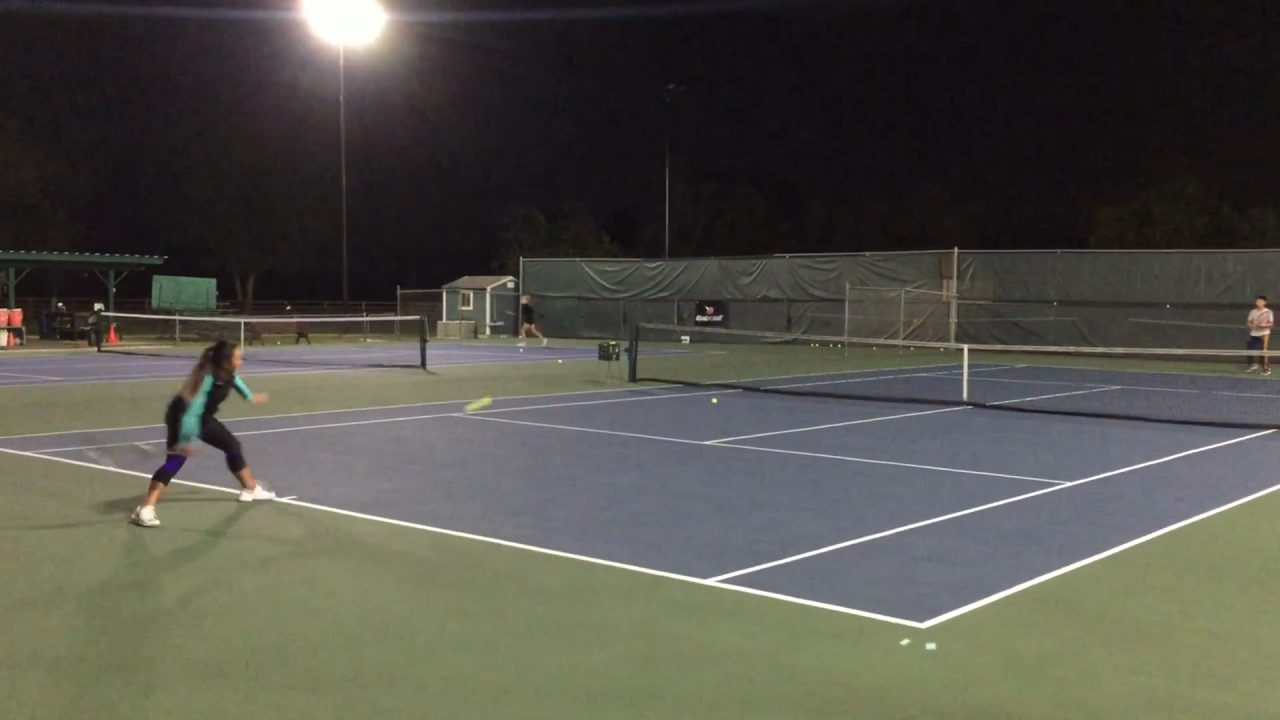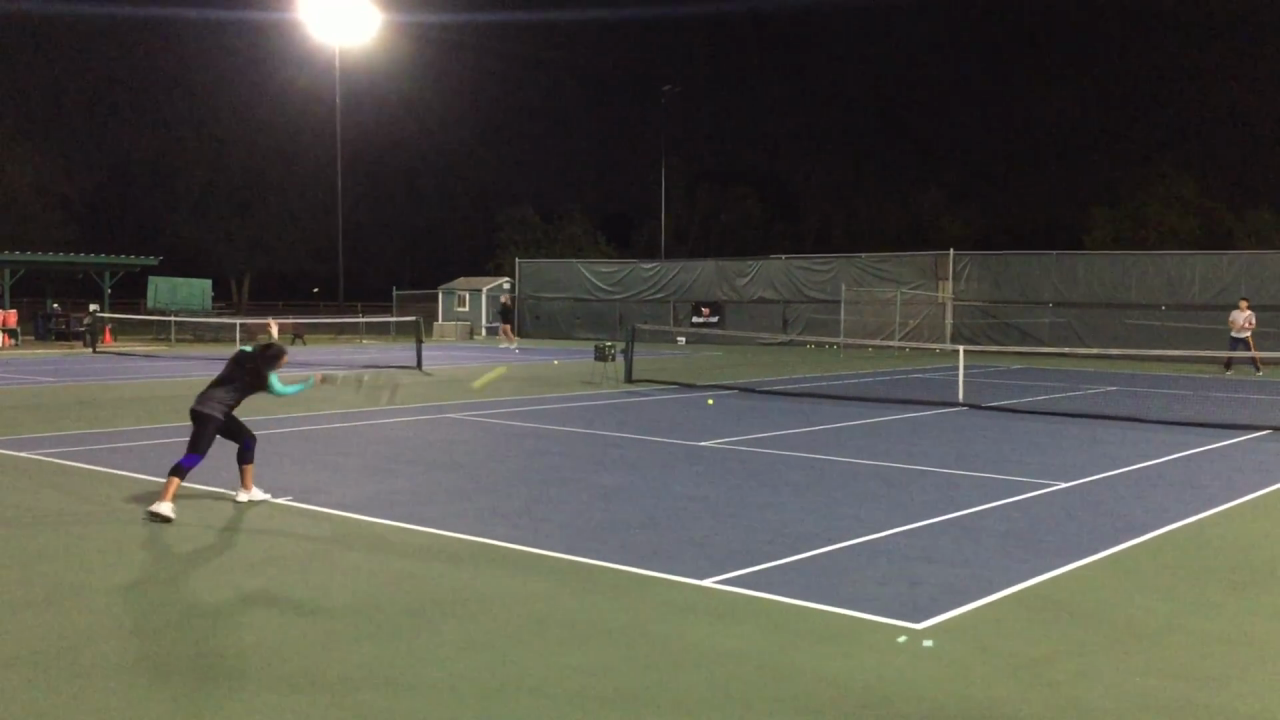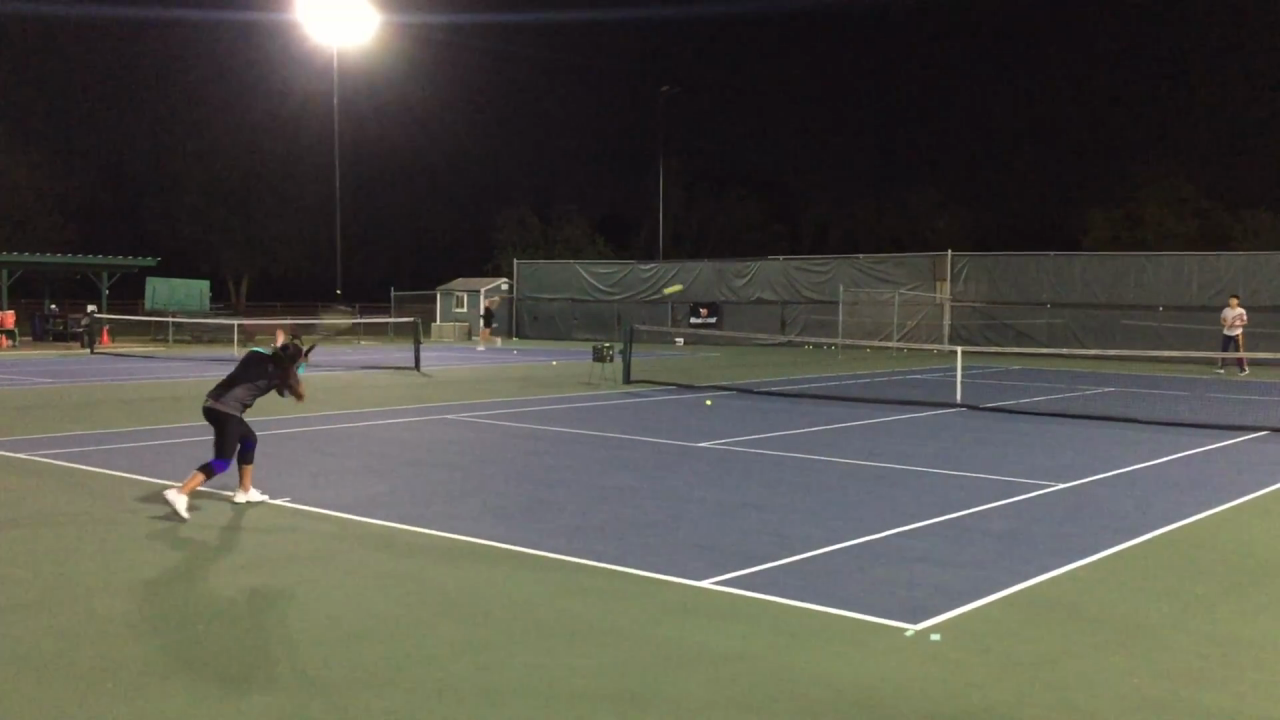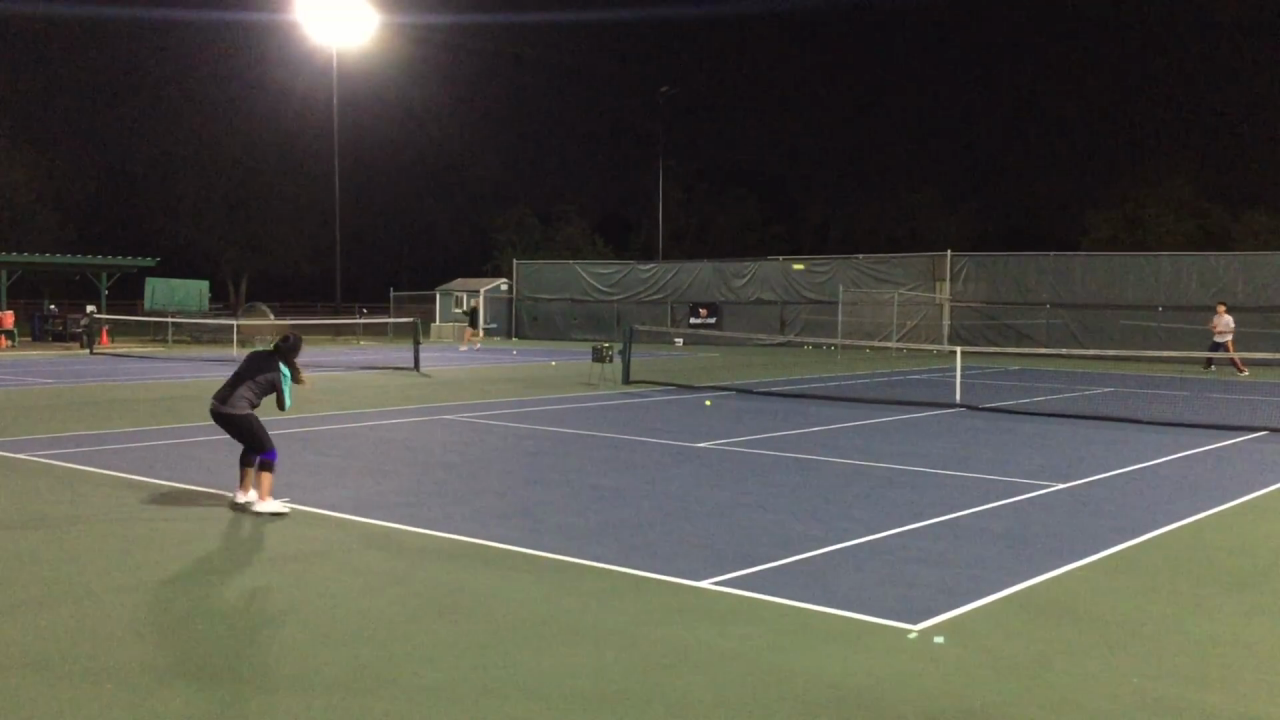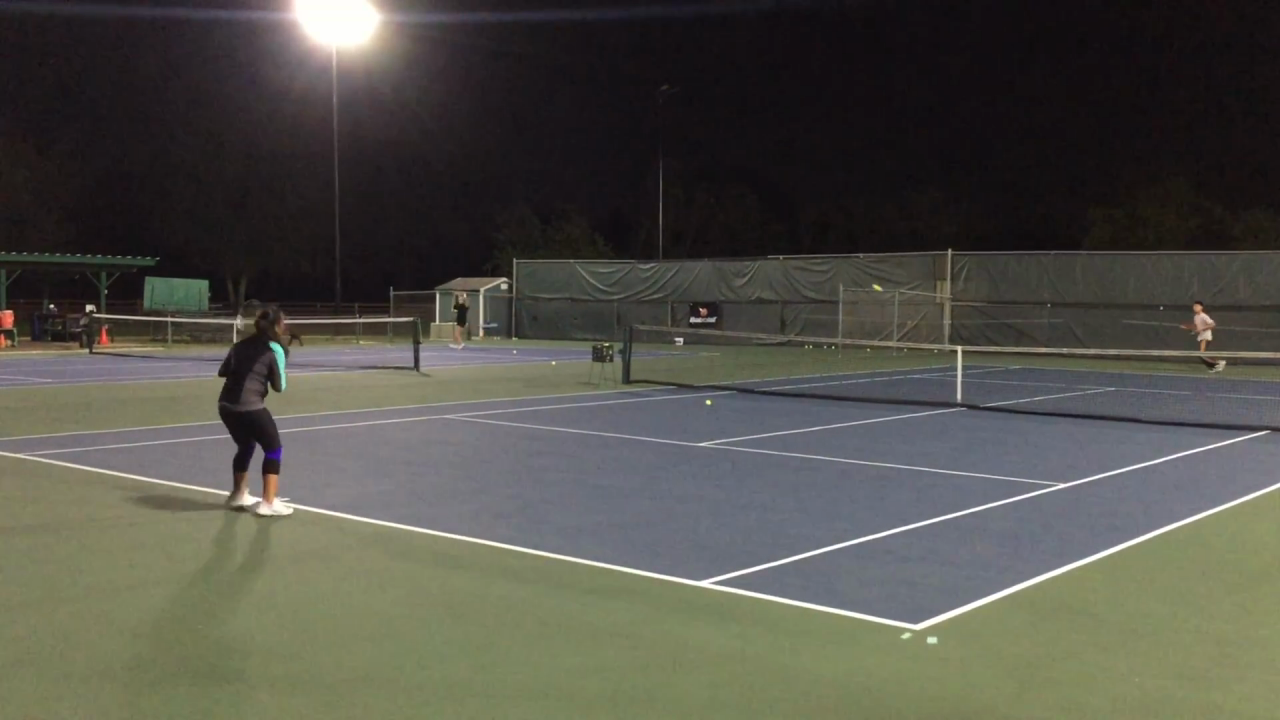
dt=0.2s
person 1, frame 1
left shoulder: (229, 373)
right shoulder: (206, 380)
left elbow: (236, 382)
right elbow: (192, 411)
left wrist: (250, 396)
right wrist: (187, 440)
left hip: (203, 419)
right hip: (181, 418)
left knee: (232, 446)
right knee: (176, 460)
left ankle: (250, 489)
right ankle: (145, 509)
person 1, frame 2
left shoulder: (245, 353)
right shoulder: (264, 375)
right elbow: (282, 391)
left wrist: (274, 339)
right wrist: (310, 382)
left hip: (214, 409)
right hip: (208, 412)
left knee: (247, 440)
right knee: (193, 456)
left ankle: (247, 490)
right ankle: (163, 504)
person 1, frame 3
left shoulder: (256, 354)
right shoulder: (280, 374)
right elbow: (290, 387)
left wrist: (277, 347)
left hip: (213, 404)
right hip: (227, 411)
left knee: (249, 440)
right knee: (223, 461)
left ankle: (245, 490)
right ankle: (179, 494)
person 1, frame 4
left shoulder: (255, 356)
right shoulder: (282, 372)
right elbow: (284, 406)
left hip: (219, 407)
right hip: (237, 411)
left knee: (254, 445)
right knee: (268, 453)
left ankle: (244, 492)
right ankle: (263, 501)
person 1, frame 5
left shoulder: (241, 345)
right shoulder: (275, 350)
left elbow: (222, 372)
right elbow: (279, 387)
left hip: (226, 405)
right hip: (250, 407)
left knee: (246, 447)
right knee: (273, 449)
left ankle: (238, 496)
right ankle: (268, 503)
